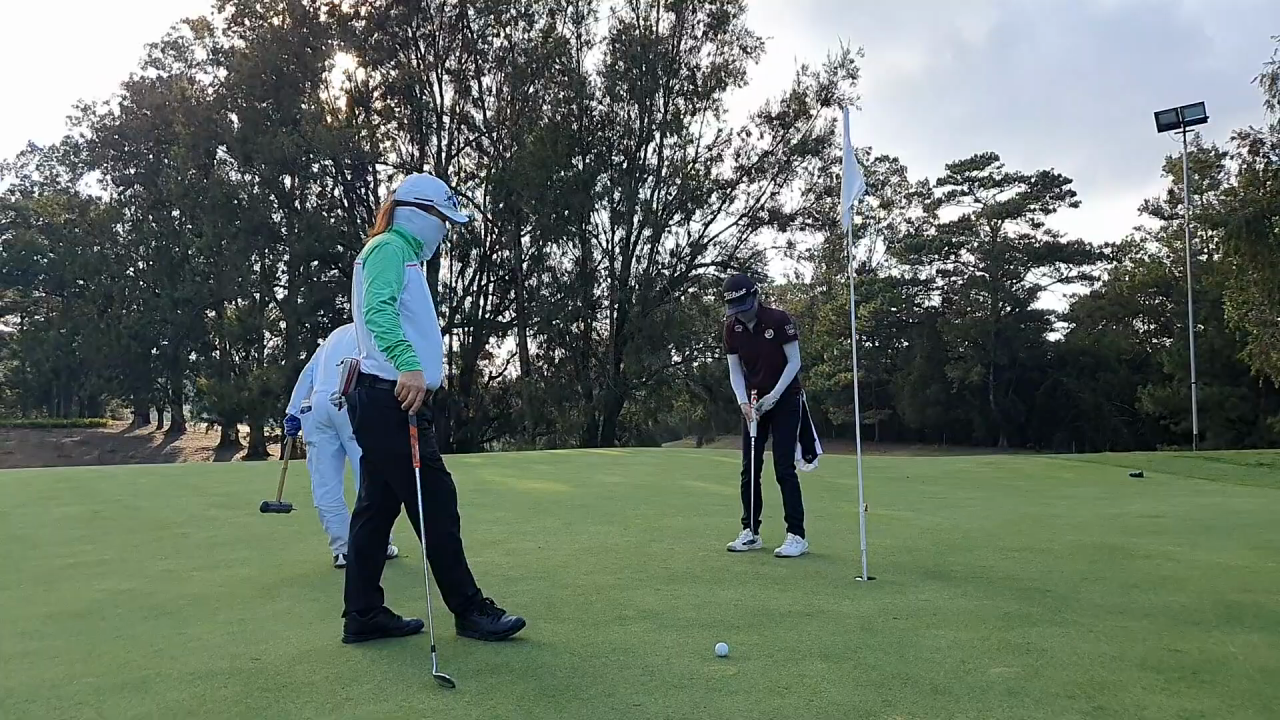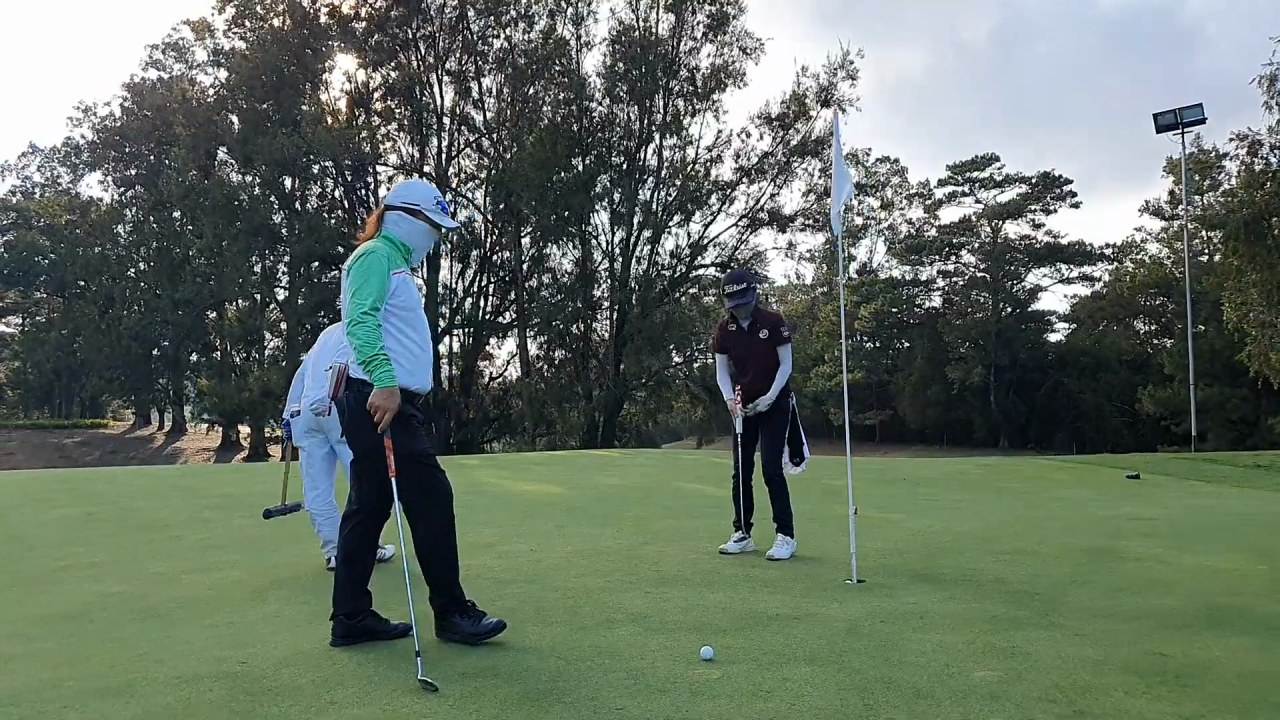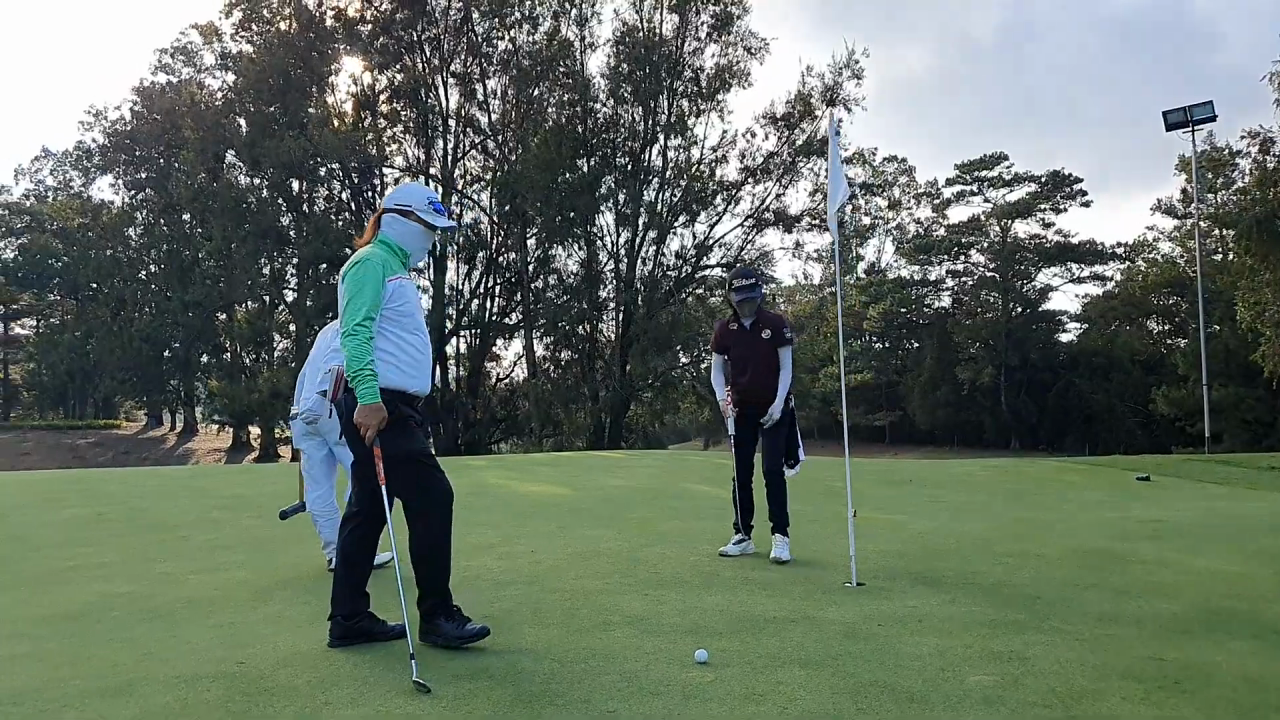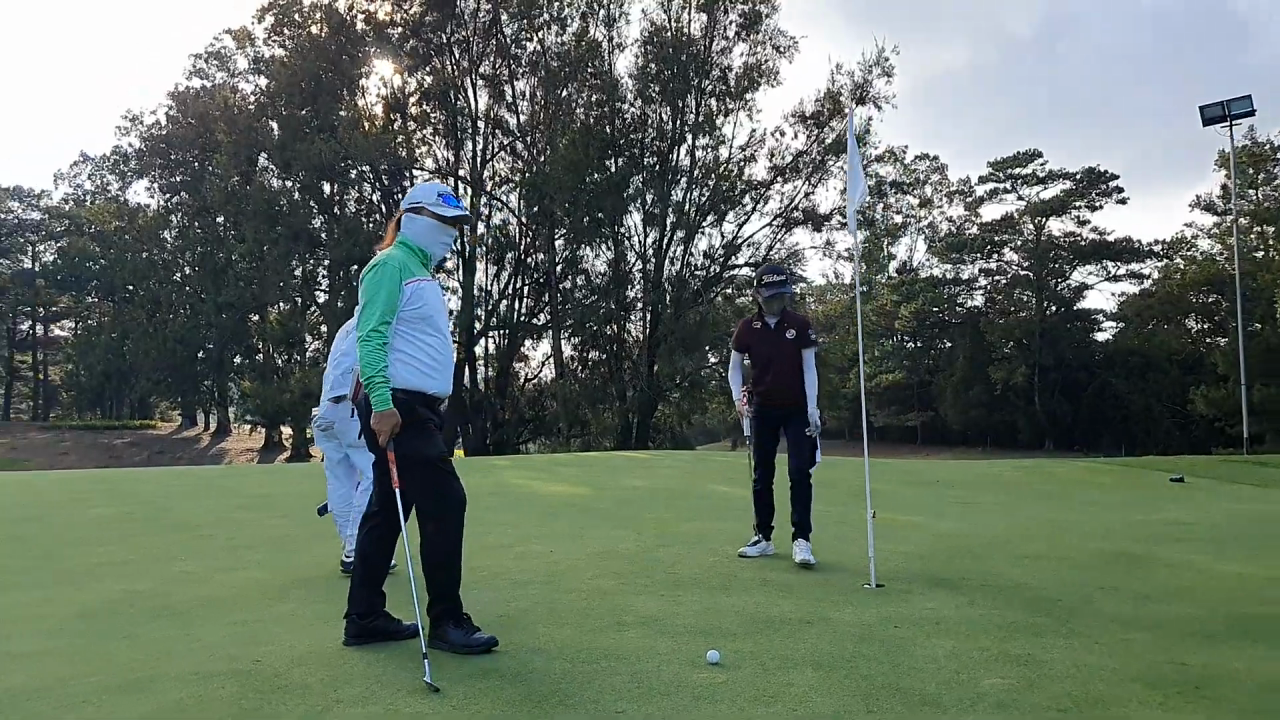
dt=0.1s
person 1, frame 1
left shoulder: (404, 258)
right shoulder: (389, 250)
right elbow: (379, 312)
right wrist: (411, 368)
left hip: (391, 397)
right hip: (390, 395)
left knee: (379, 503)
right knee: (437, 497)
left ankle: (363, 614)
right ankle: (470, 609)
person 1, frame 2
left shoulder: (392, 264)
right shoulder: (376, 256)
right elbow: (362, 321)
right wrist: (385, 381)
left hip: (388, 401)
right hip: (380, 401)
left knee: (369, 506)
right knee: (430, 496)
left ankle: (351, 617)
right ankle: (451, 612)
person 1, frame 3
left shoulder: (396, 270)
right shoulder: (373, 262)
right elbow: (355, 331)
right wrist: (368, 397)
left hip: (392, 405)
right hip: (379, 406)
left knee: (368, 508)
right knee: (432, 496)
left ankle: (348, 618)
right ankle: (437, 614)
person 1, frame 4
left shoulder: (422, 272)
right shoulder: (392, 264)
right elbow: (371, 336)
right wrist: (382, 402)
left hip: (416, 407)
right hip: (397, 408)
left knee: (387, 510)
right knee: (445, 502)
left ankle: (364, 616)
right ankle: (446, 620)
person 2, frame 1
left shoulder: (780, 320)
right shoulder: (732, 329)
left elbow: (794, 363)
right elbow: (735, 370)
left wrist: (775, 395)
right wrist: (743, 401)
left hip: (785, 403)
right hip: (756, 406)
left knee: (784, 468)
right knee: (749, 469)
left ankle: (796, 534)
right ankle: (750, 531)
person 2, frame 2
left shoulder: (774, 321)
right shoulder: (724, 329)
left elbow: (786, 364)
right elbow: (722, 370)
left wrist: (769, 398)
right wrist: (730, 399)
left hip: (774, 405)
right hip: (743, 407)
left knee: (771, 469)
right knee: (741, 471)
left ankle: (786, 536)
right ankle: (743, 533)
person 2, frame 3
left shoulder: (777, 323)
right shoulder: (724, 328)
left elbow: (786, 367)
right elbow: (717, 369)
left wrist: (779, 404)
right wrist: (722, 398)
left hip: (774, 408)
right hip: (741, 409)
left knee: (772, 471)
right knee: (742, 474)
left ankle: (780, 535)
right ankle: (743, 536)
person 2, frame 4
left shoulder: (800, 324)
right shoulder: (747, 327)
left elbow: (809, 369)
right elbow: (734, 367)
left wrist: (812, 408)
right wrist: (738, 397)
left hip: (796, 409)
right hip: (761, 409)
left knee: (799, 473)
right knee: (762, 476)
left ankle: (802, 540)
right ankle: (763, 537)
person 3, frame 1
left shoulder: (338, 334)
left elbow: (309, 370)
left wrist: (293, 411)
left hip: (317, 409)
left knee: (326, 484)
left ankle: (342, 549)
person 3, frame 2
left shoulder: (330, 332)
left elbow: (302, 373)
right elbow: (344, 360)
left wrist: (289, 415)
right wrist: (328, 397)
left hip: (307, 413)
left knee: (317, 487)
left ankle: (334, 552)
person 3, frame 3
left shoulder: (330, 329)
left elbow: (307, 372)
right elbow: (338, 357)
left wrist: (296, 411)
right wrist: (326, 397)
left hip: (308, 413)
right hip: (334, 410)
left knee: (320, 486)
left ankle: (335, 551)
person 3, frame 4
left shoulder: (352, 325)
right elbow: (347, 363)
right wrist: (337, 401)
left hip: (330, 414)
right hip: (350, 410)
left knee: (341, 485)
right knee: (375, 476)
left ankle: (354, 551)
right ankle: (357, 550)
